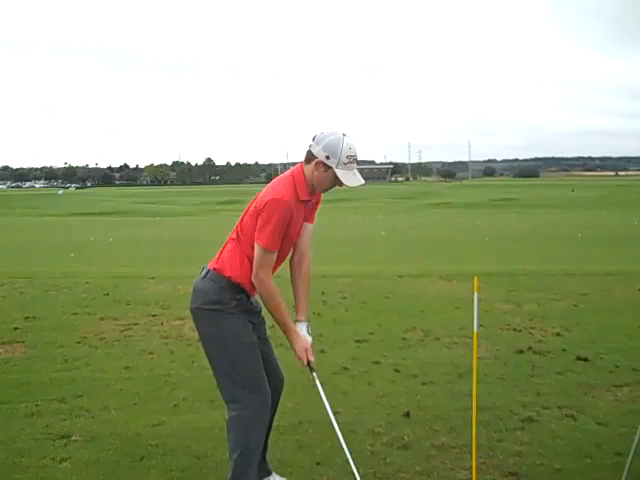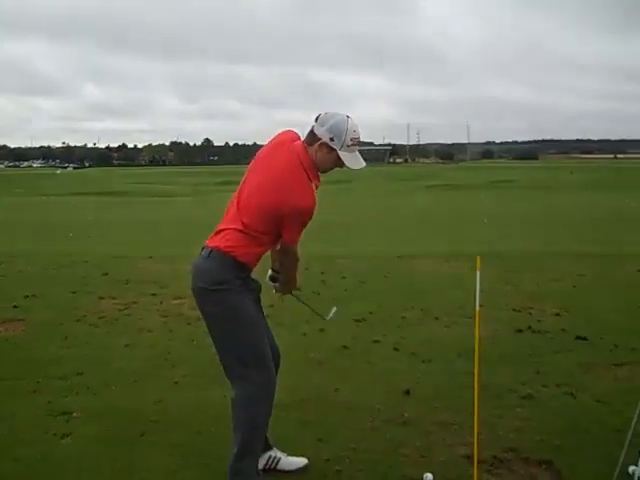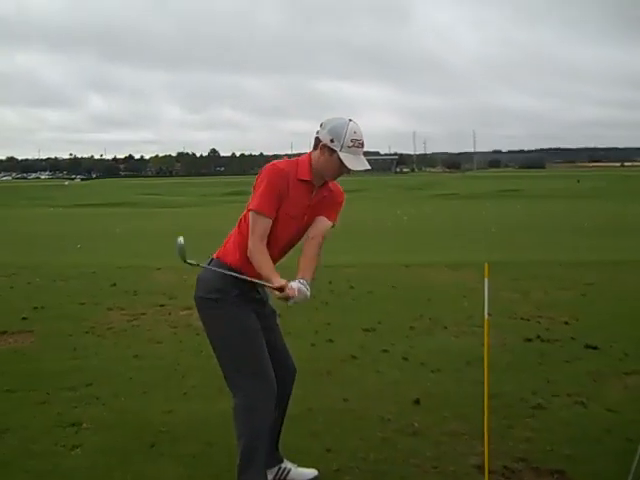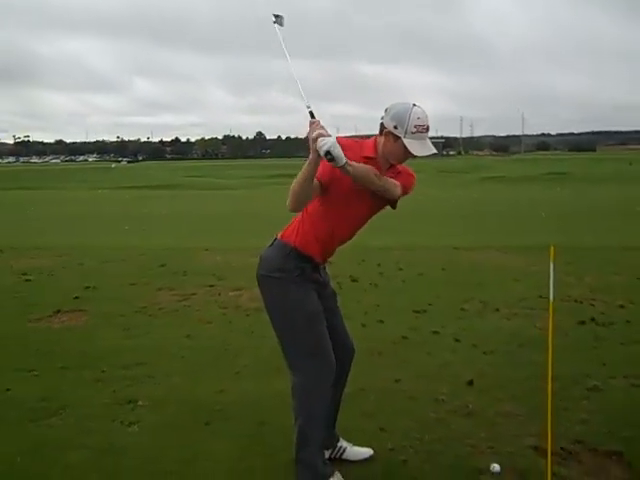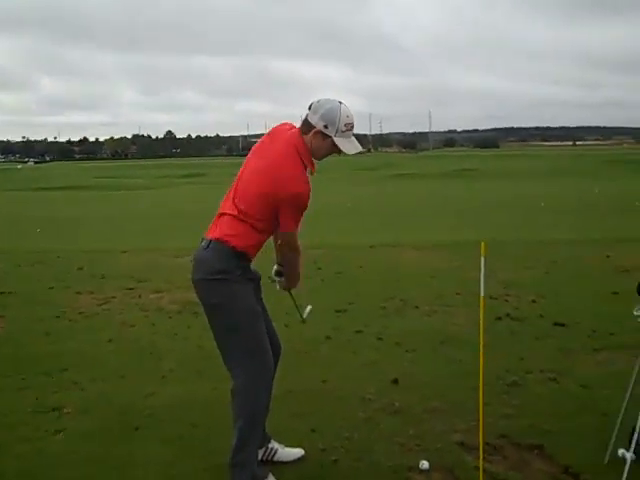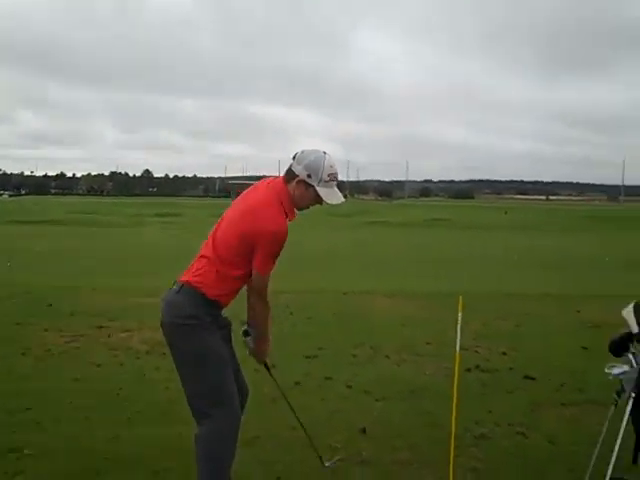
dt=0.5s
person 1, frame 1
left shoulder: (310, 193)
right shoulder: (280, 202)
left elbow: (301, 258)
right elbow: (262, 278)
left wrist: (302, 323)
right wrist: (292, 334)
left hip: (239, 296)
right hip: (219, 298)
left knee: (271, 383)
right knee: (251, 397)
person 1, frame 2
left shoulder: (286, 141)
right shoulder: (301, 198)
right elbow: (288, 254)
left wrist: (276, 255)
right wrist: (288, 283)
left hip: (226, 269)
right hip: (222, 277)
left knee: (267, 361)
right knee: (256, 376)
person 1, frame 3
left shoulder: (334, 197)
right shoulder: (278, 173)
left elbow: (314, 242)
right elbow: (255, 244)
left wrist: (301, 283)
right wrist: (275, 281)
left hip: (251, 287)
right hip: (222, 286)
left knee: (283, 374)
right knee: (256, 386)
person 1, frame 4
left shoulder: (403, 179)
right shoulder: (345, 148)
left elbow: (374, 182)
right elbow: (295, 204)
left wrist: (340, 159)
right wrist: (315, 157)
left hip: (315, 268)
right hip: (285, 265)
left knee: (341, 354)
right knee: (315, 366)
left ankle: (324, 440)
person 1, frame 5
left shoulder: (281, 133)
right shoulder: (297, 184)
right elbow: (288, 245)
left wrist: (284, 268)
right wrist: (292, 278)
left hip: (221, 259)
right hip: (223, 267)
left knee: (267, 351)
right knee: (254, 369)
left ankle: (256, 443)
person 1, frame 6
left shoulder: (269, 185)
right shoulder: (274, 226)
right elbow: (258, 293)
left wrist: (254, 324)
right wrist: (262, 340)
left hip: (197, 306)
right hip: (191, 312)
left knee: (235, 397)
right knee: (221, 414)
